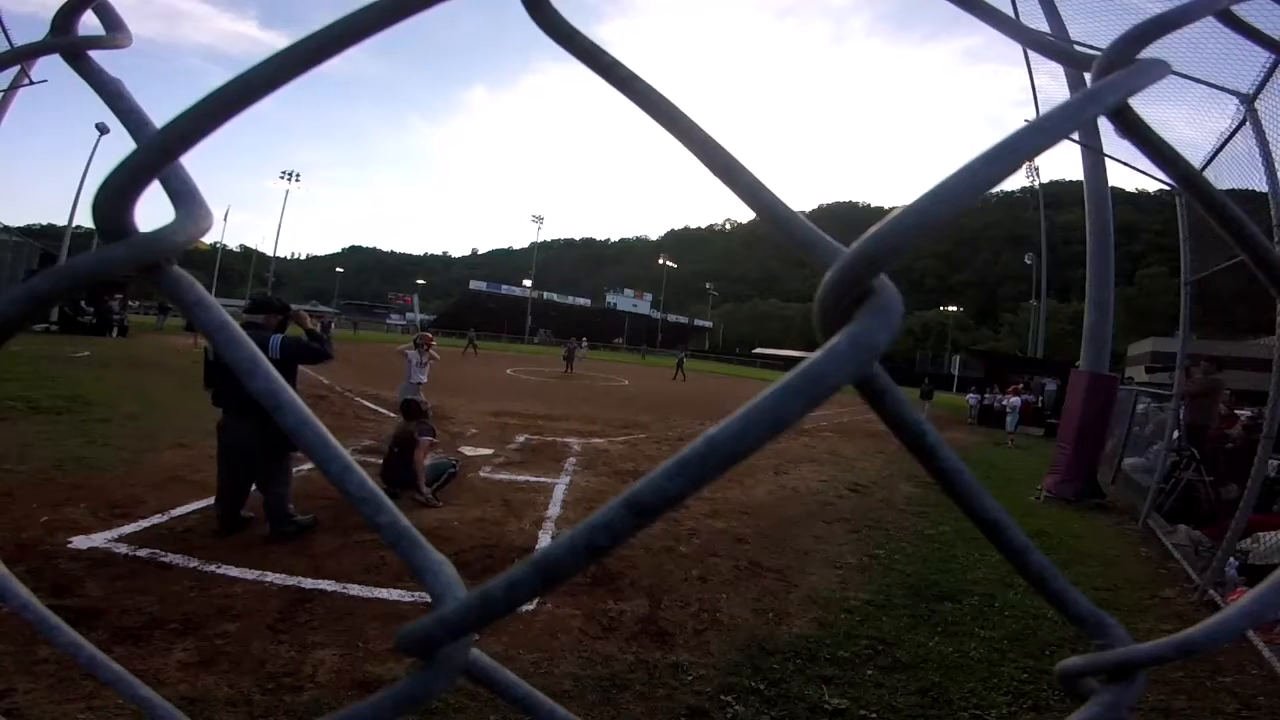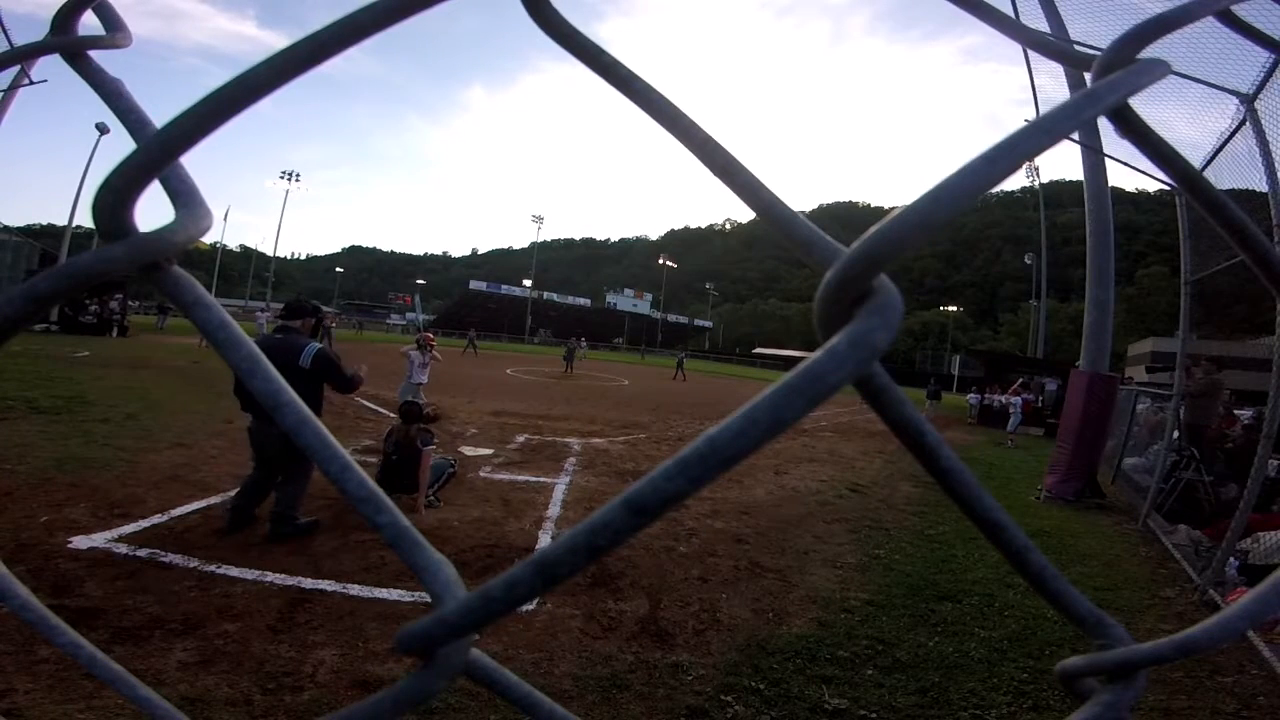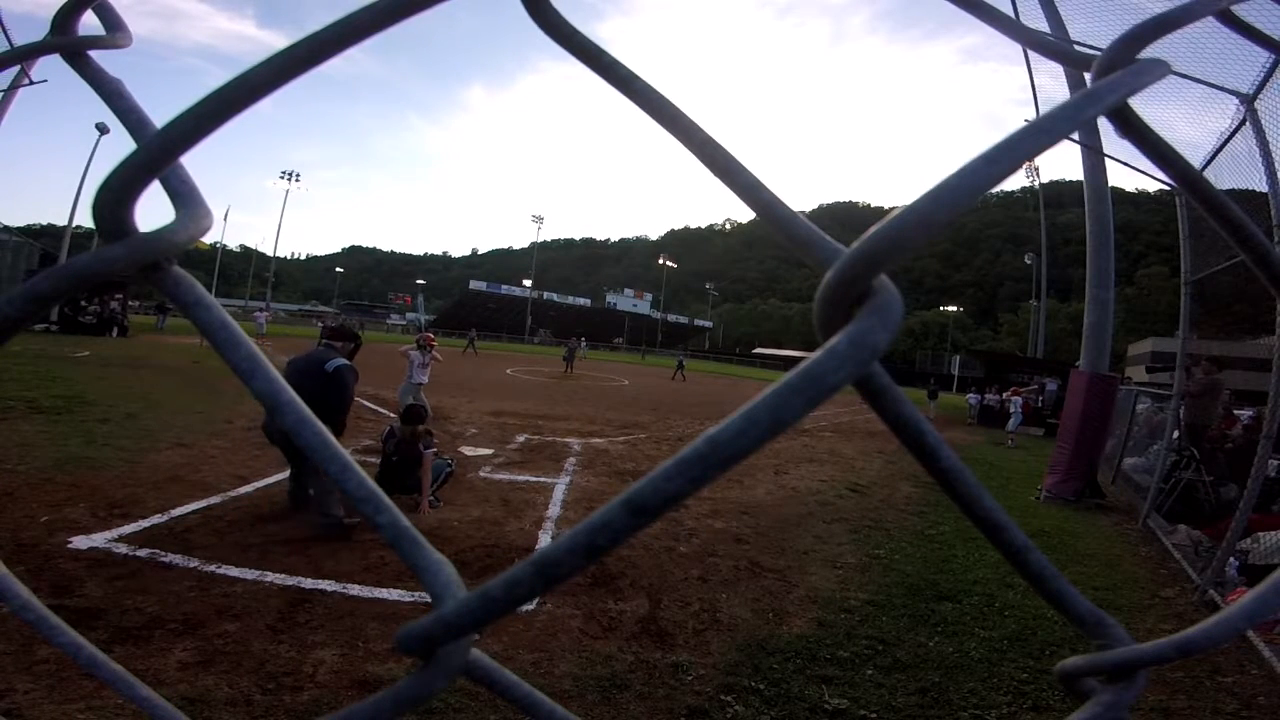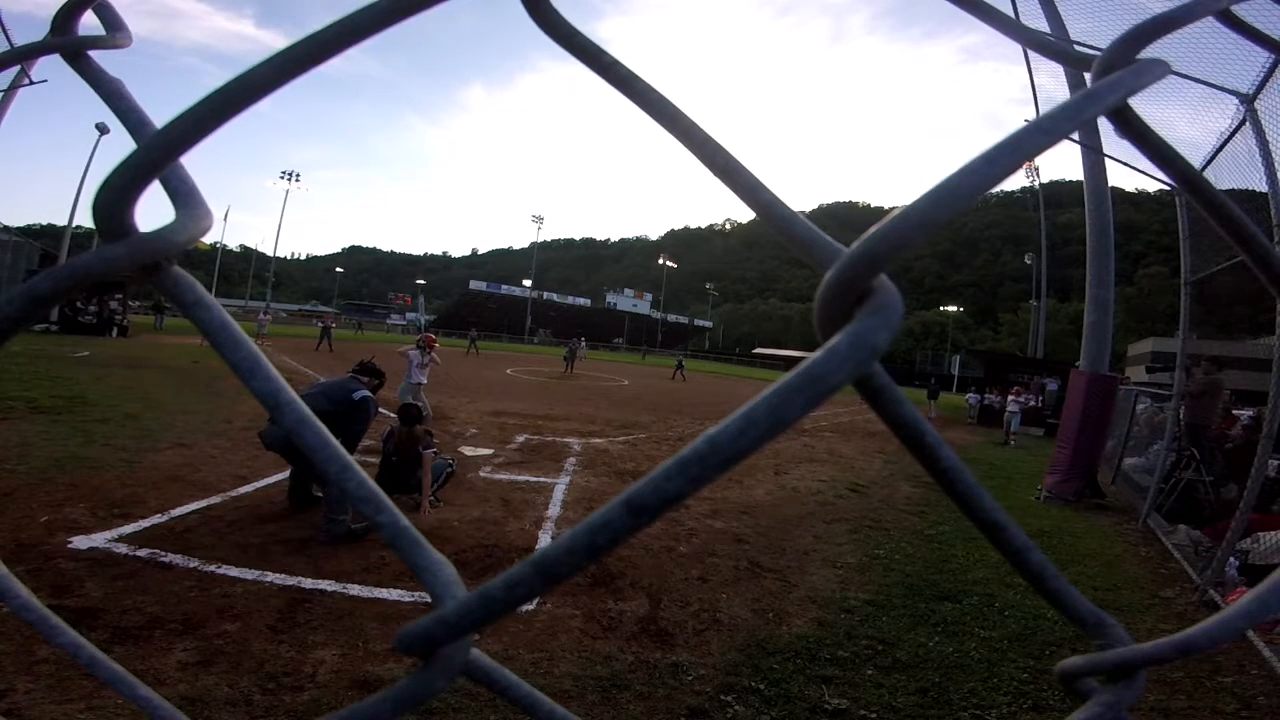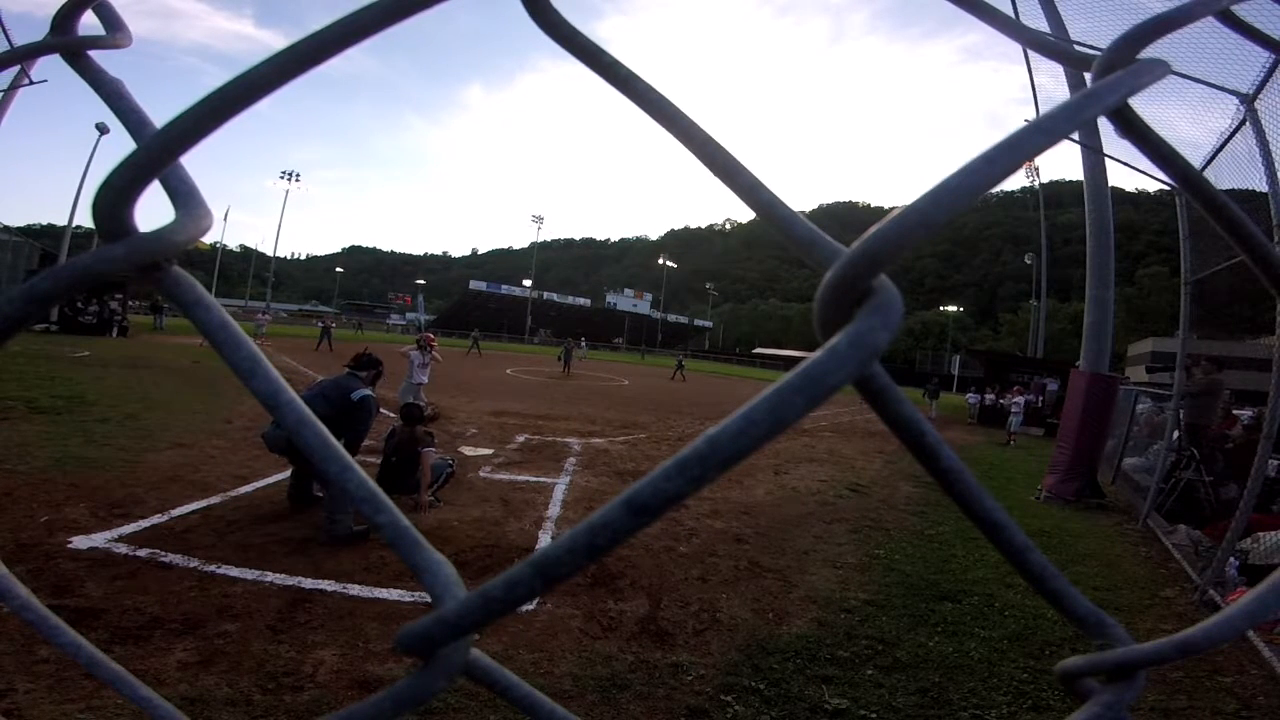
dt=1s
person 1, frame 1
right shoulder: (279, 344)
left elbow: (210, 382)
right elbow: (323, 353)
right wrist: (308, 327)
left hip: (232, 422)
right hip: (268, 426)
left knee: (232, 475)
right knee: (275, 478)
left ankle: (228, 518)
right ankle: (283, 523)
person 1, frame 2
left shoulder: (254, 346)
right shoulder: (312, 352)
left elbow: (240, 388)
right elbow: (345, 384)
right wrist: (359, 377)
left hip: (261, 425)
left knee: (262, 473)
right knee: (294, 477)
left ankle: (238, 514)
right ankle: (284, 523)
person 1, frame 3
left shoulder: (299, 359)
right shoulder: (342, 367)
right elbow: (341, 405)
right wrist: (336, 431)
left hip: (274, 421)
left knee: (301, 461)
right knee: (324, 469)
left ankle: (300, 498)
right ankle: (331, 519)
person 1, frame 4
left shoulder: (328, 384)
right shoulder: (365, 399)
right elbow: (351, 439)
left hip: (273, 430)
left knee: (306, 459)
left ankle: (300, 498)
right ankle: (338, 530)
person 1, frame 5
left shoulder: (326, 382)
right shoulder: (365, 397)
right elbow: (354, 439)
left hip: (275, 432)
left knee: (309, 458)
left ankle: (300, 497)
right ankle: (340, 531)
